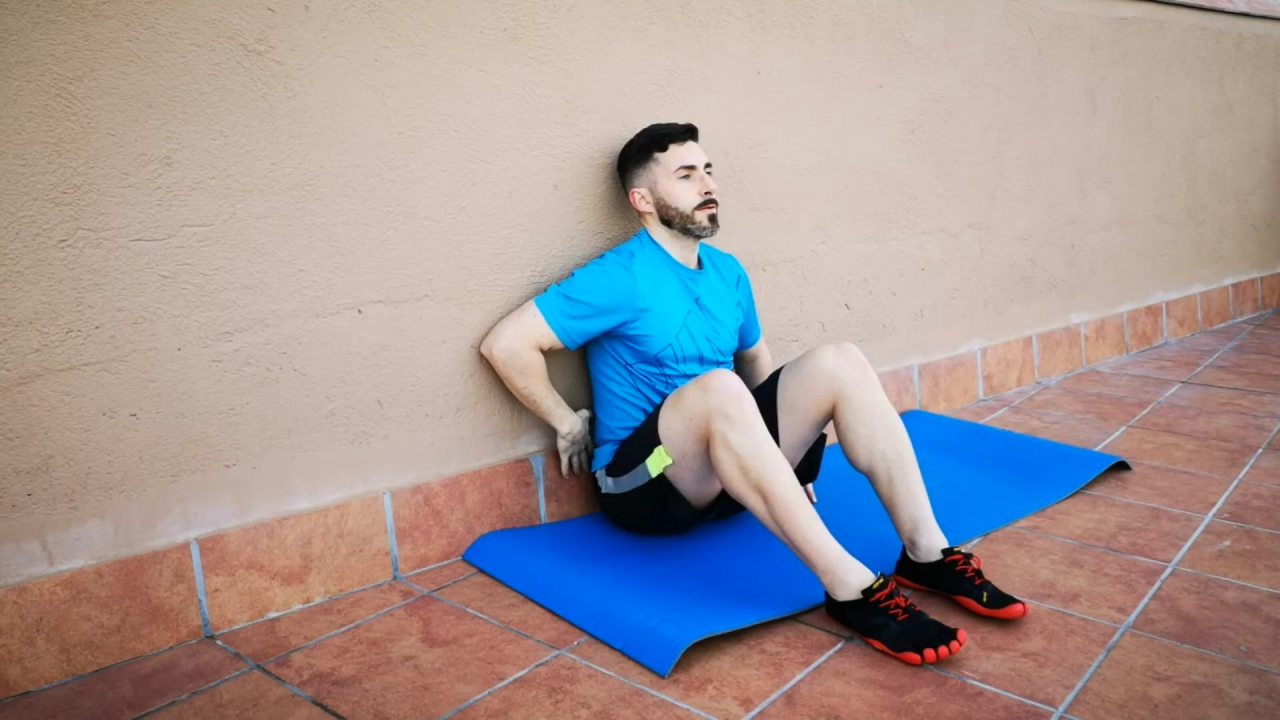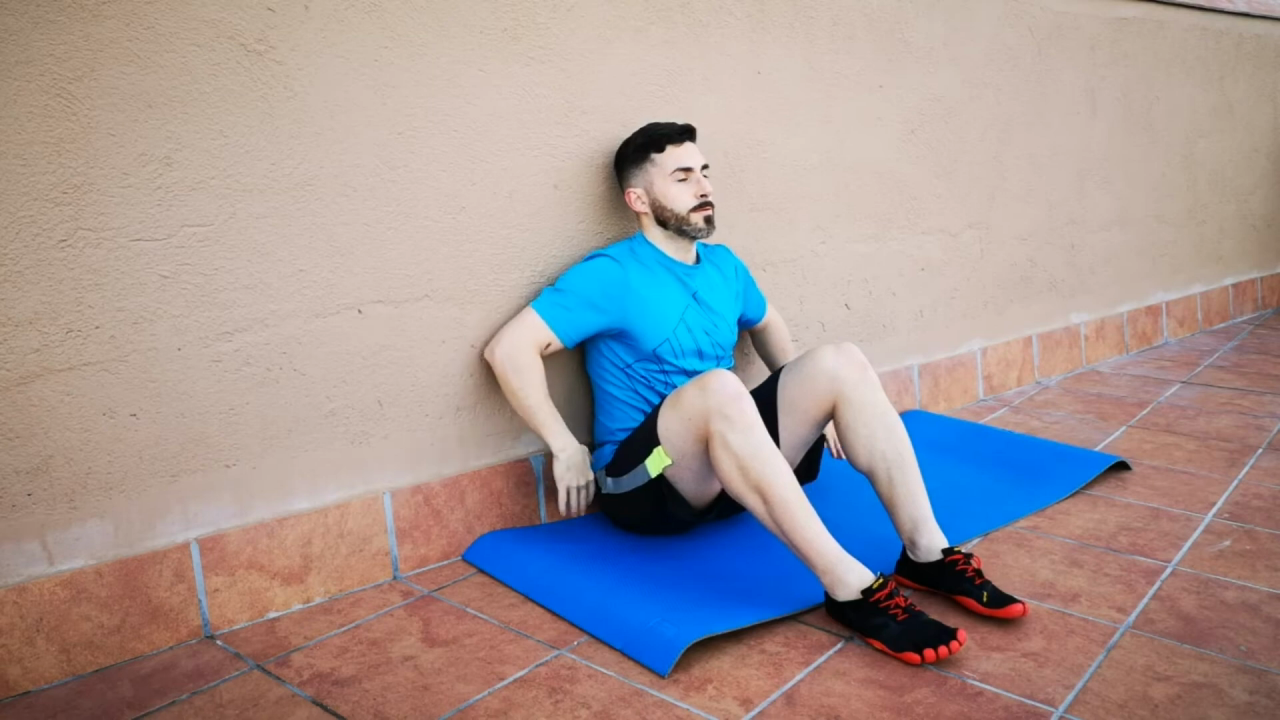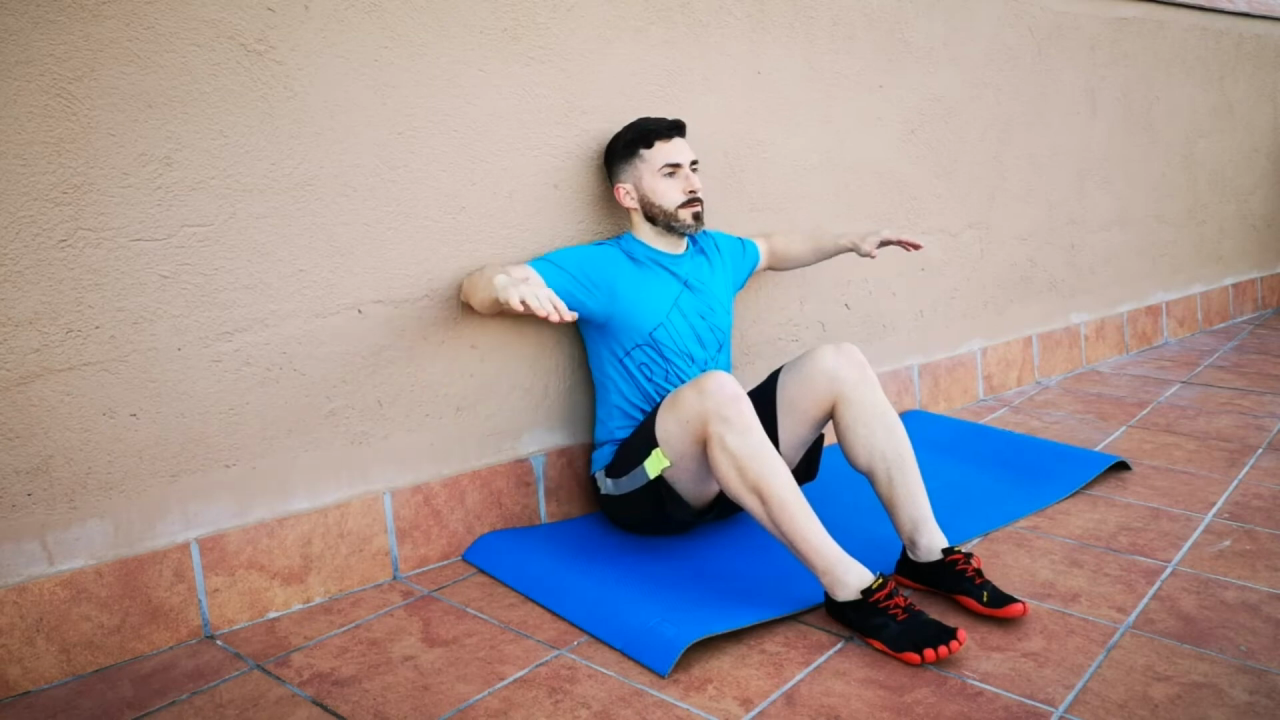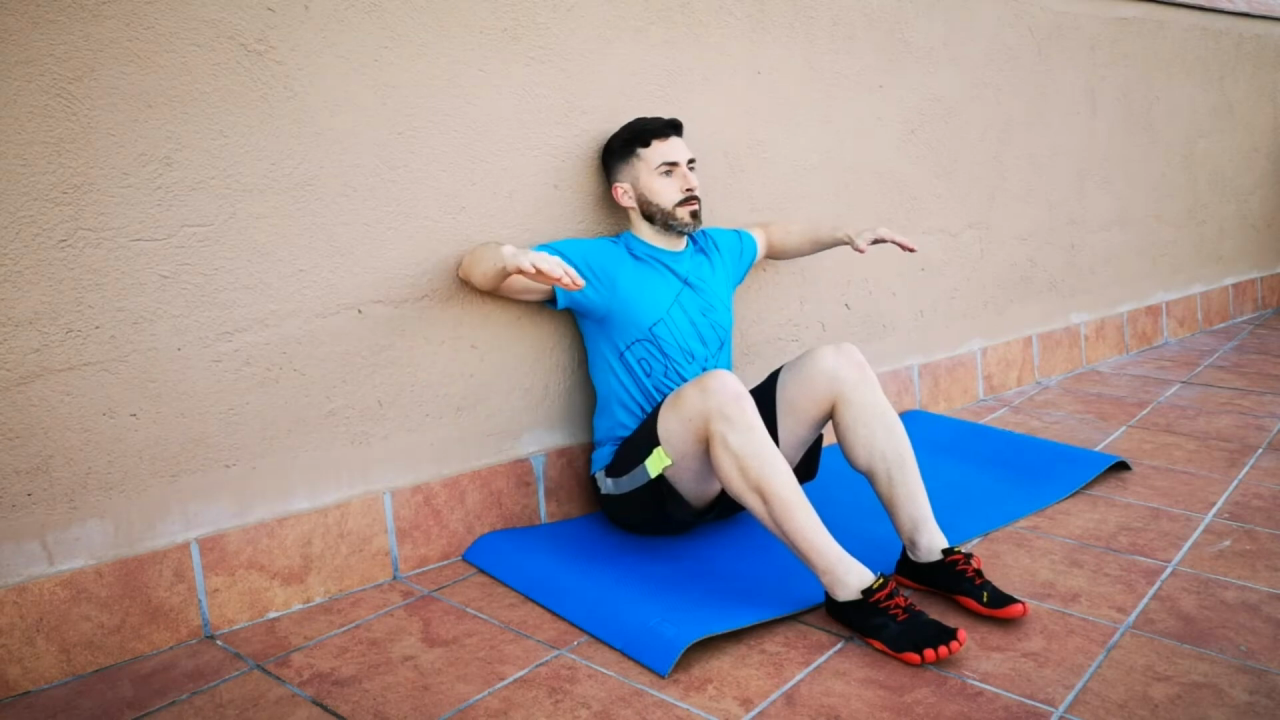
dt=0.7s
person 1, frame 1
left shoulder: (727, 272)
right shoulder: (618, 278)
left elbow: (756, 362)
right elbow: (504, 343)
left wrist: (784, 453)
right wrist: (568, 423)
left hip: (729, 472)
right hip: (642, 482)
left knee: (838, 363)
right knee: (718, 387)
left ankle: (926, 552)
right ankle: (850, 586)
person 1, frame 2
left shoulder: (723, 265)
right shoulder: (611, 276)
left elbow: (764, 323)
right elbow: (507, 349)
left wrist: (805, 413)
right wrist: (567, 449)
left hip: (731, 466)
right hip: (642, 482)
left knee: (839, 362)
right knee: (718, 387)
left ankle: (926, 552)
right ankle: (850, 587)
person 1, frame 3
left shoulder: (715, 253)
right shoulder: (600, 268)
left elbow: (771, 249)
right elbow: (474, 289)
left wrist: (848, 241)
right wrist: (508, 284)
left hip: (727, 465)
right hip: (640, 482)
left knee: (838, 362)
right knee: (714, 389)
left ankle: (926, 553)
right ankle: (850, 588)
person 1, frame 4
left shoulder: (716, 250)
right shoulder: (601, 264)
left elbow: (771, 237)
right elbow: (472, 269)
left wrist: (843, 237)
right wrist: (512, 259)
left hip: (732, 463)
right hip: (641, 483)
left knee: (839, 363)
right knee: (718, 388)
left ankle: (926, 552)
right ankle: (851, 588)
